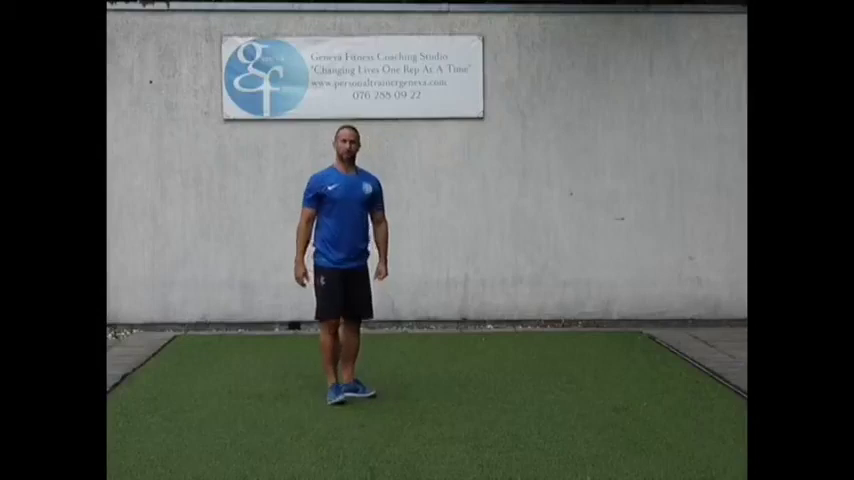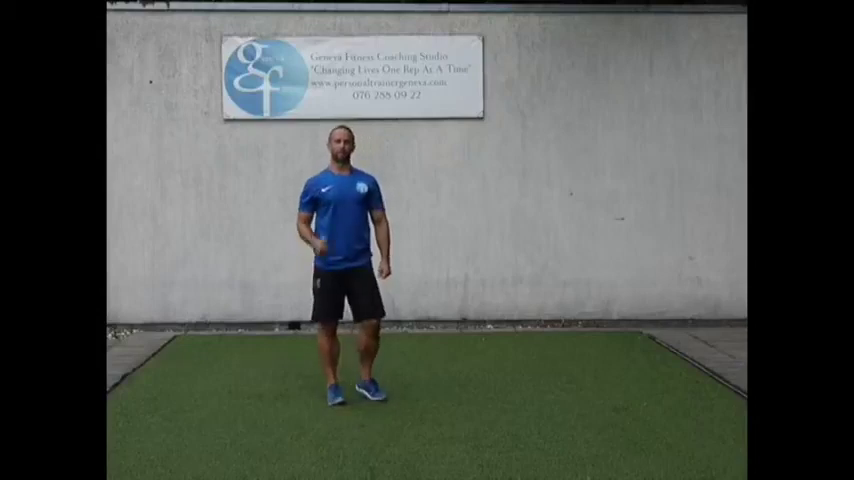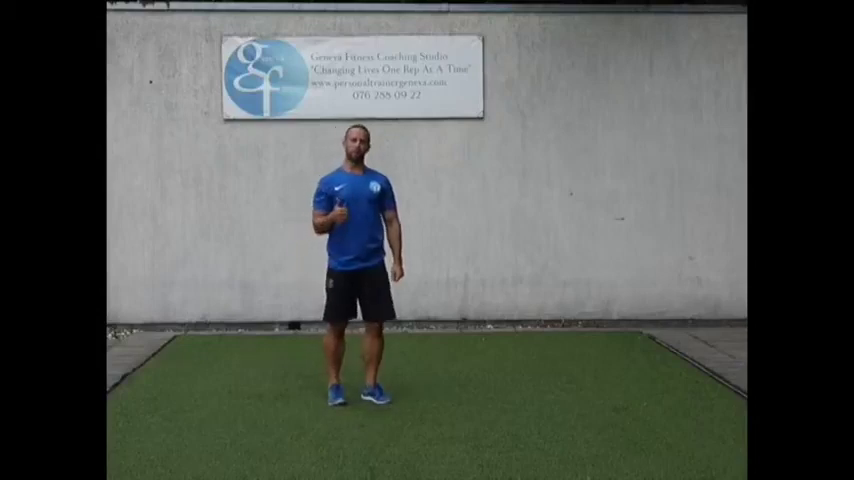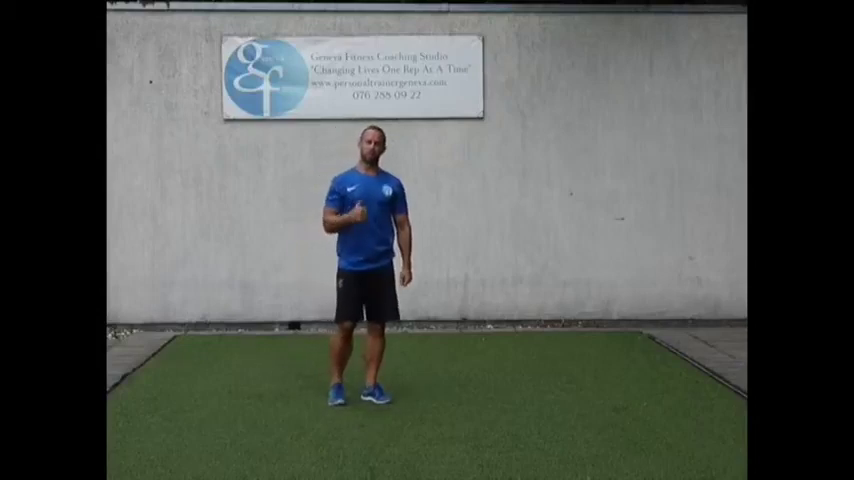
dt=0.4s
person 1, frame 1
left shoulder: (371, 183)
right shoulder: (320, 180)
left elbow: (379, 222)
right elbow: (306, 222)
left wrist: (383, 260)
right wrist: (299, 260)
left hip: (358, 266)
right hip: (328, 265)
left knee: (353, 324)
right knee: (330, 324)
left ankle: (349, 381)
right ankle: (333, 383)
person 1, frame 2
left shoulder: (367, 182)
right shoulder: (315, 184)
left elbow: (380, 221)
right elbow: (302, 222)
left wrist: (385, 258)
right wrist: (314, 241)
left hip: (361, 266)
right hip: (328, 268)
left knee: (372, 323)
right knee: (327, 327)
left ankle: (366, 379)
right ankle: (332, 384)
person 1, frame 3
left shoulder: (380, 182)
right shoulder: (328, 182)
left elbow: (392, 222)
right elbow: (318, 225)
left wrist: (397, 260)
right wrist: (333, 217)
left hip: (373, 266)
right hip: (340, 267)
left knee: (375, 326)
right knee: (336, 327)
left ankle: (371, 385)
right ankle: (334, 384)
person 1, frame 4
left shoulder: (393, 184)
right shoulder: (342, 182)
left elbow: (403, 226)
right elbow: (328, 223)
left wrist: (407, 264)
right wrist: (350, 217)
left hip: (382, 268)
right hip: (350, 268)
left knee: (377, 327)
right knee: (345, 326)
left ankle: (371, 385)
right ankle: (336, 384)
